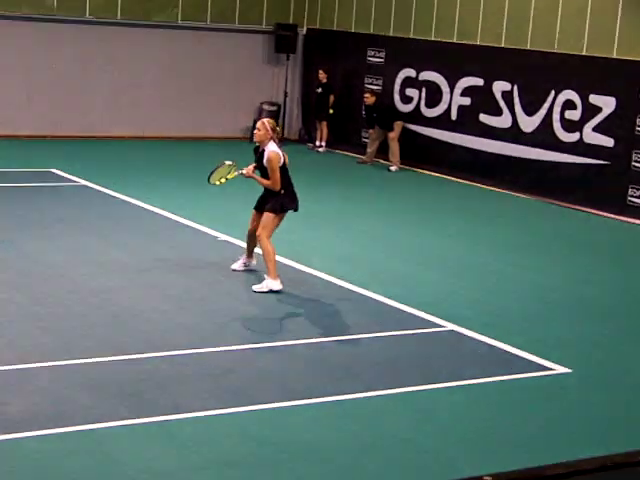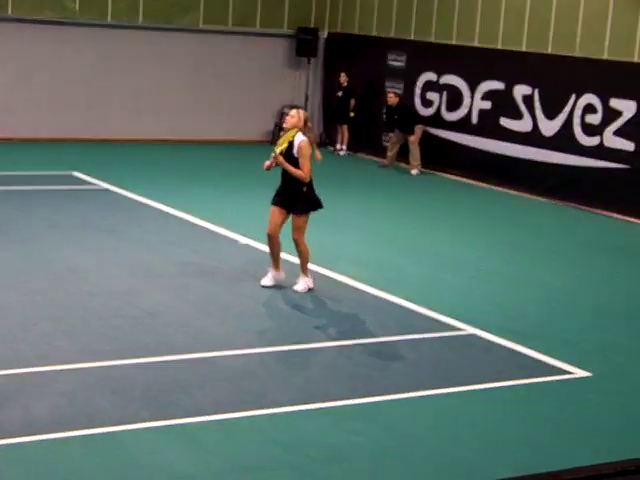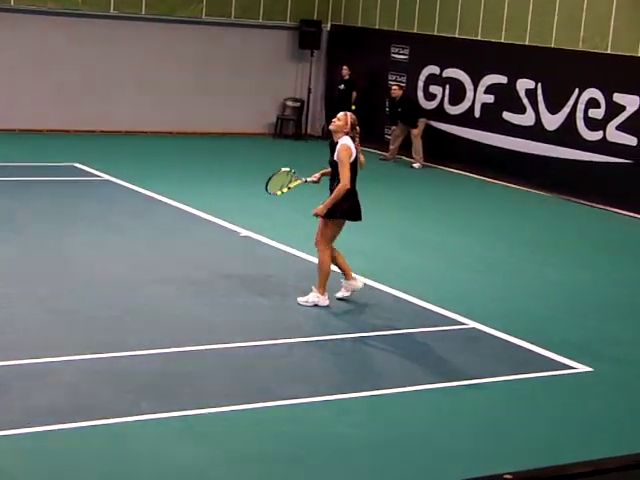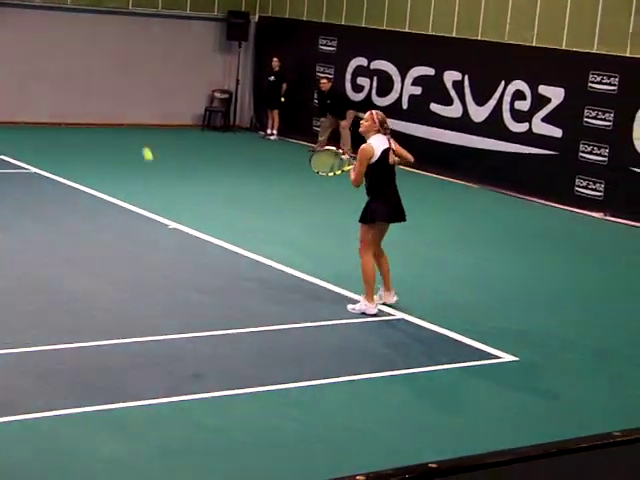
dt=1s
person 1, frame 1
left shoulder: (272, 154)
right shoulder: (261, 148)
left elbow: (275, 186)
left wrist: (252, 176)
right wrist: (254, 166)
left hip: (282, 196)
right hip: (271, 194)
left knee: (262, 236)
right knee: (252, 231)
left ankle: (273, 280)
right ankle: (248, 259)
person 1, frame 2
left shoulder: (302, 143)
right shoulder: (284, 138)
left elbow: (305, 176)
left wrist: (283, 163)
right wrist: (273, 162)
left hip: (301, 195)
right hip: (285, 191)
left knee: (297, 238)
right knee: (271, 232)
left ankle: (305, 277)
right ankle: (276, 271)
person 1, frame 3
left shoulder: (344, 147)
right shoulder: (341, 143)
left elbow: (345, 184)
left wrist: (324, 206)
right wrist: (322, 173)
left hip: (342, 202)
right hip: (340, 200)
left knee: (322, 246)
right knee: (323, 244)
left ankle: (320, 294)
right ankle: (350, 280)
person 1, frame 4
left shoulder: (366, 148)
right shoulder: (388, 141)
left elbow: (357, 182)
right elbow: (410, 160)
left wrist: (352, 173)
left hip: (378, 202)
right hip: (392, 200)
left knee: (365, 251)
right knee: (376, 248)
left ankle: (369, 303)
right ankle: (388, 293)
